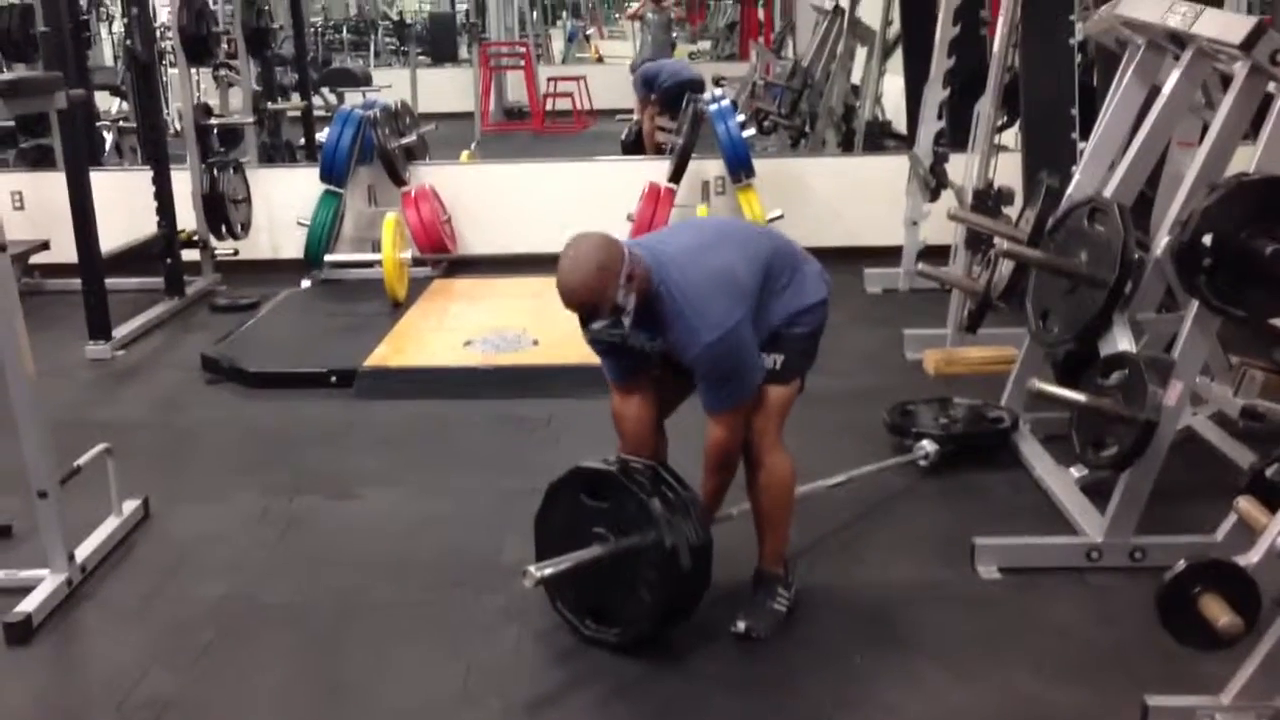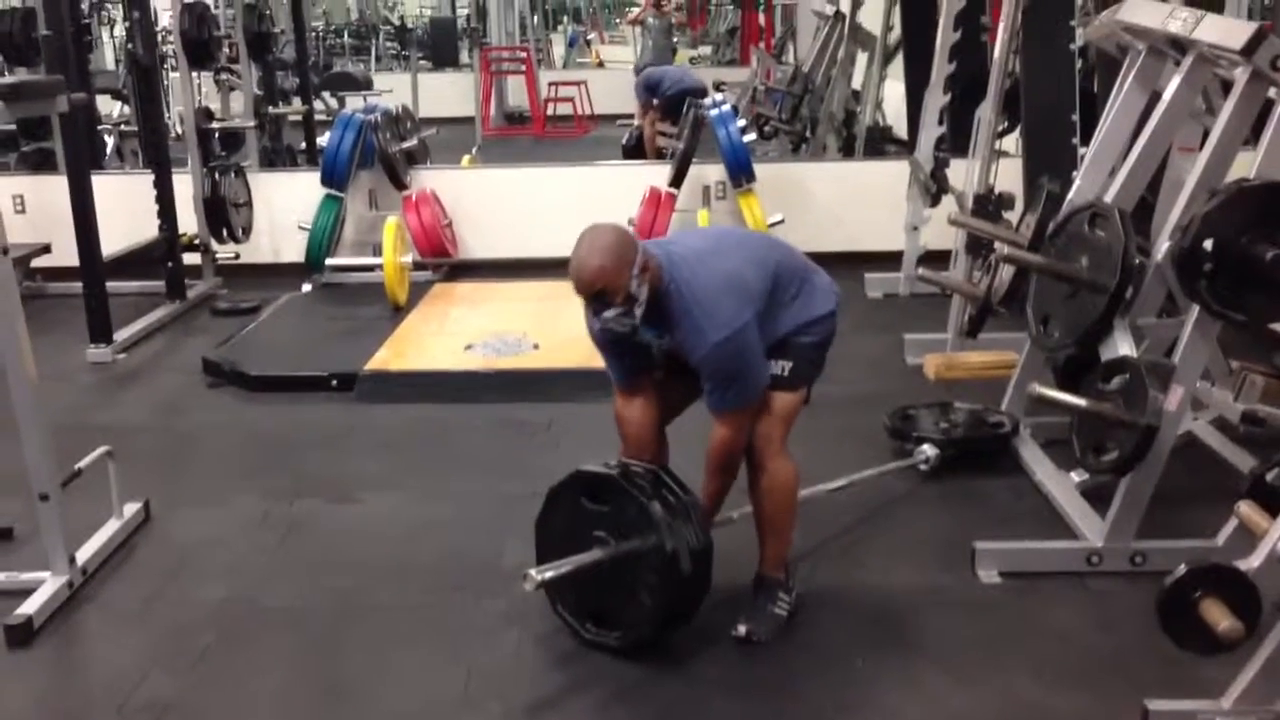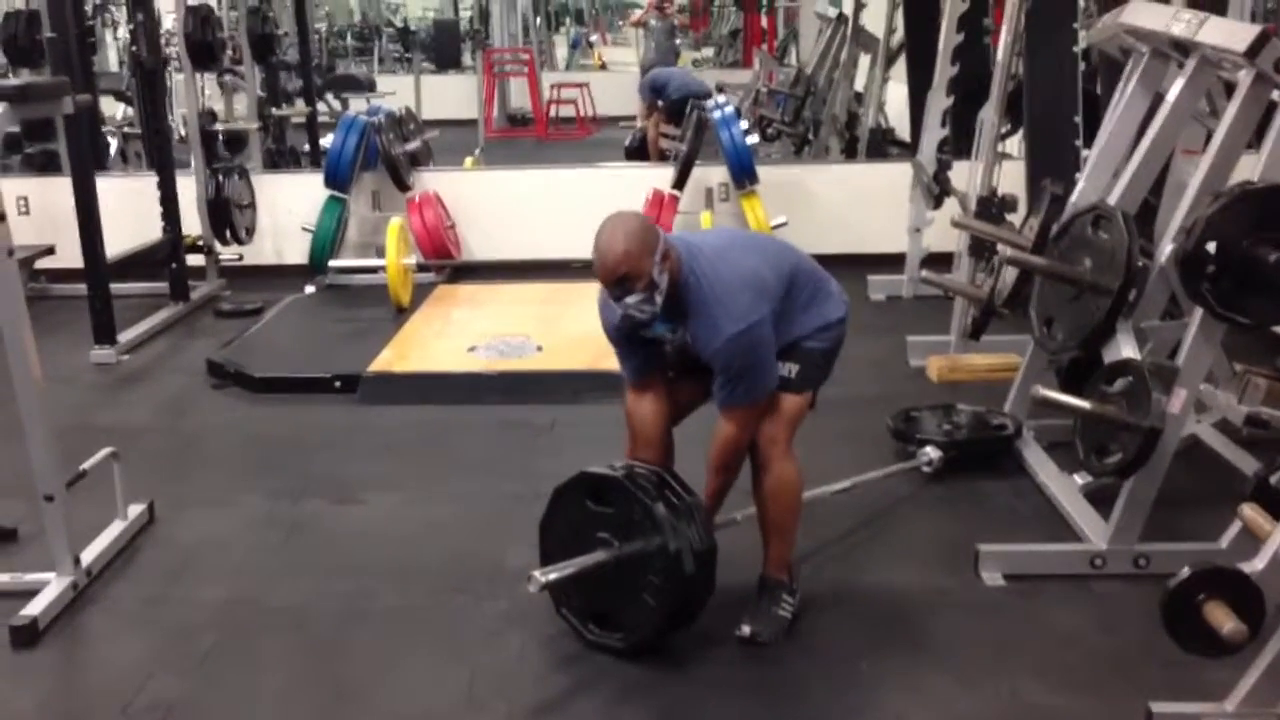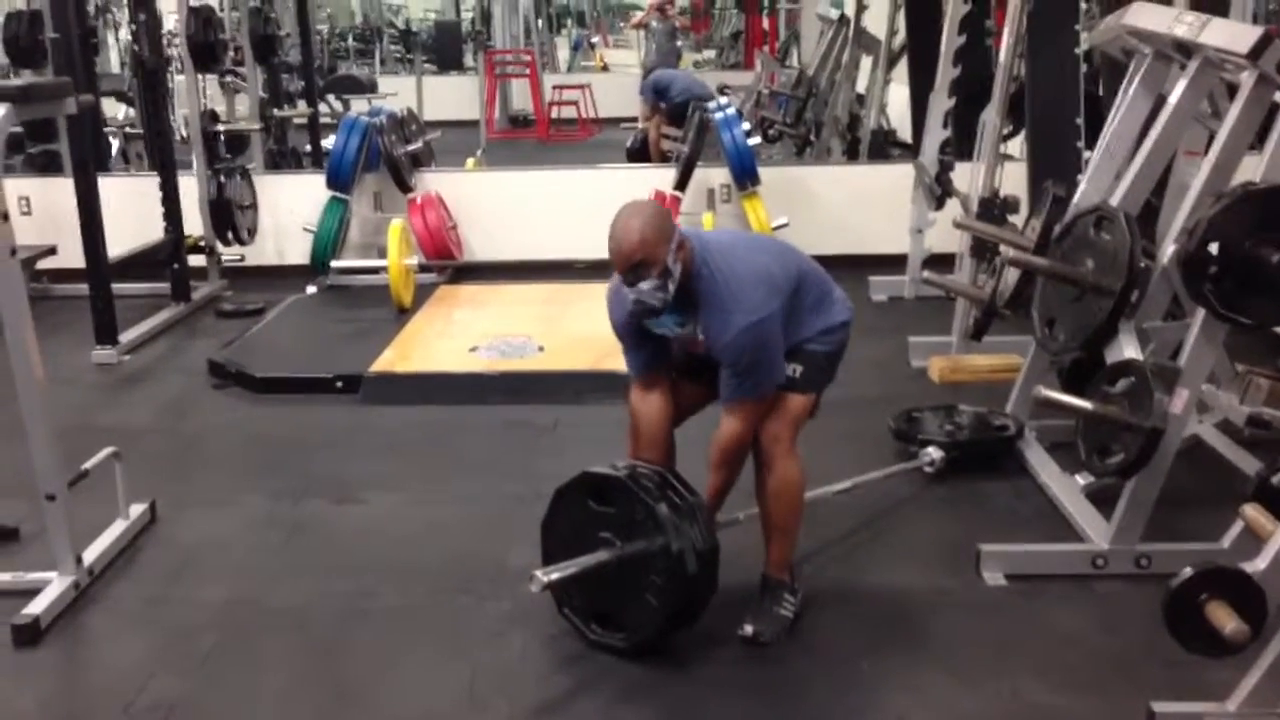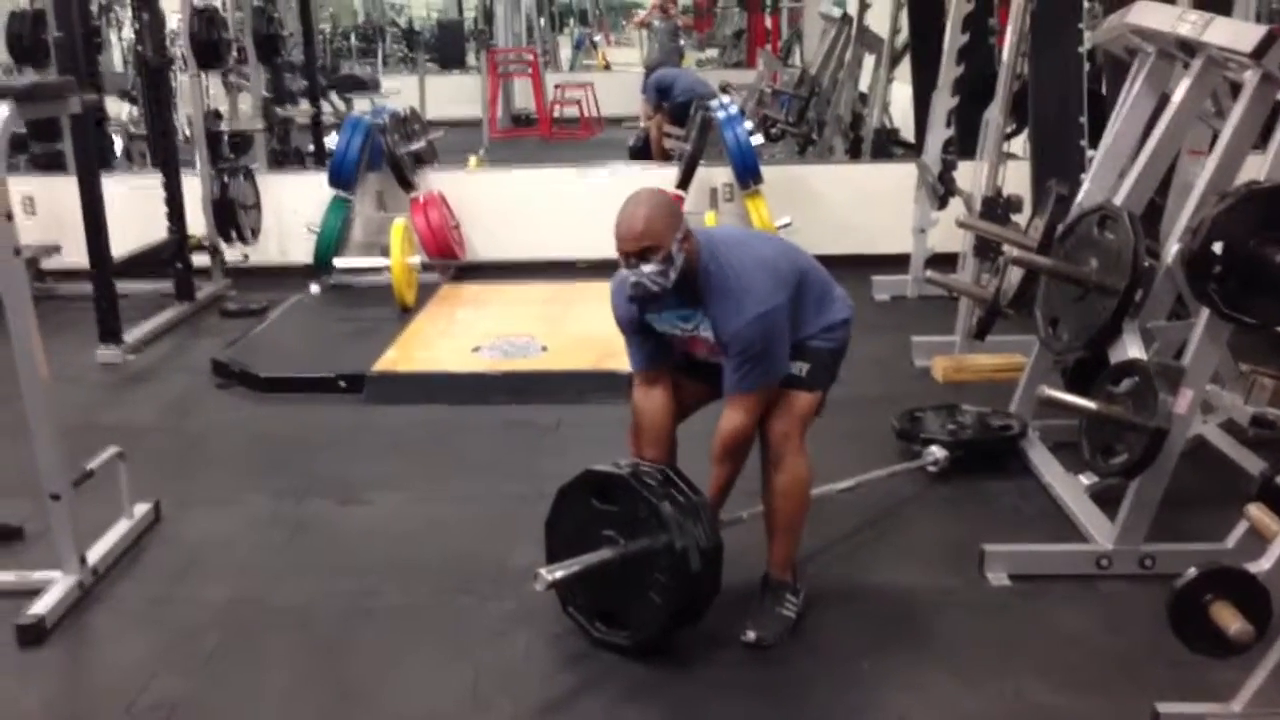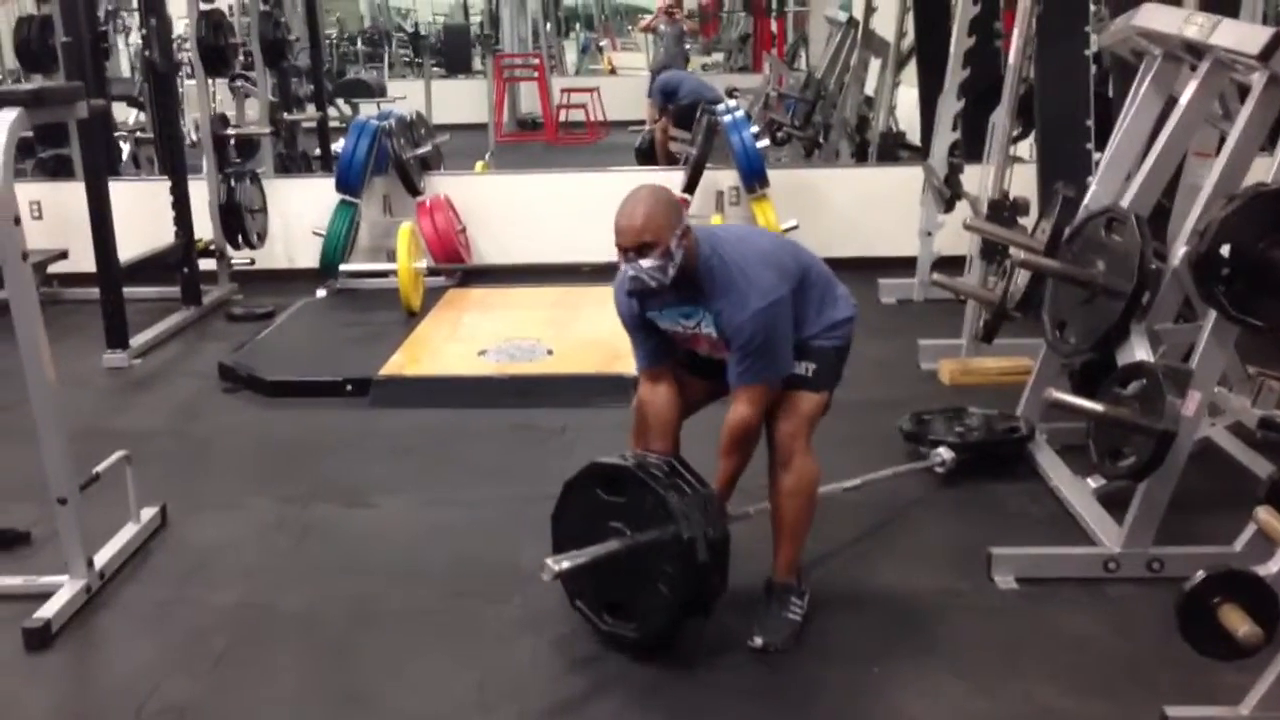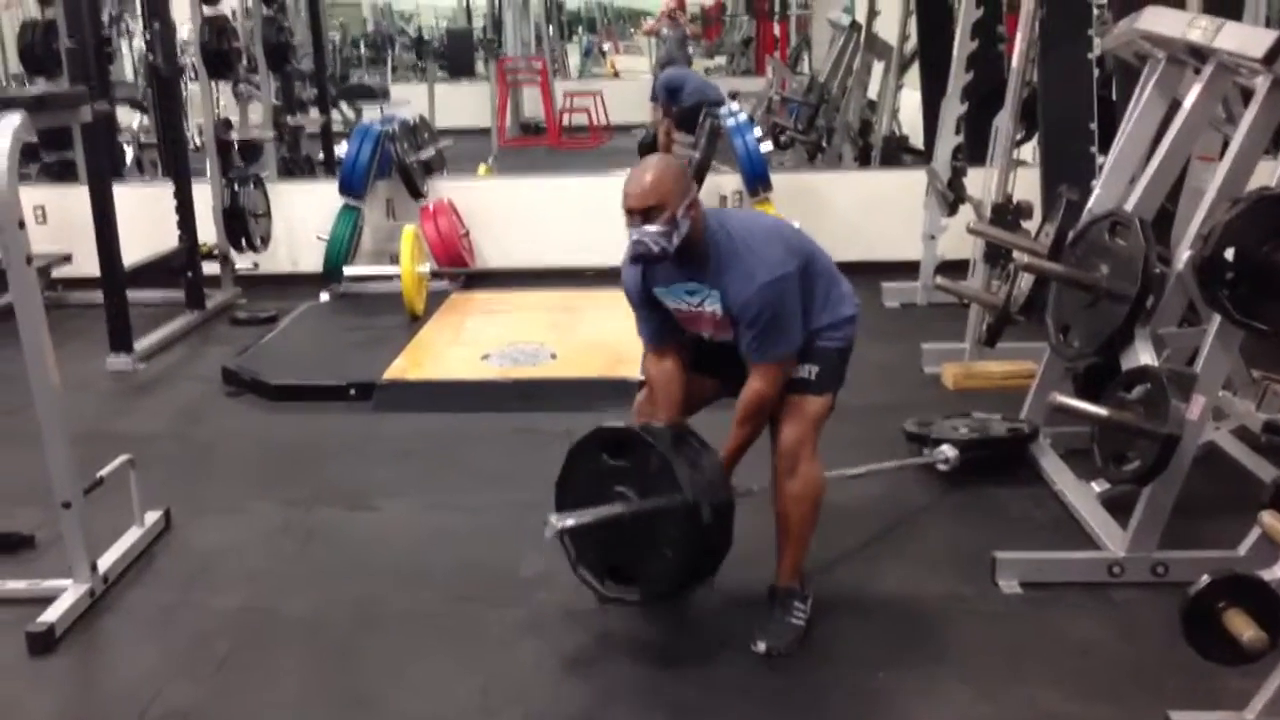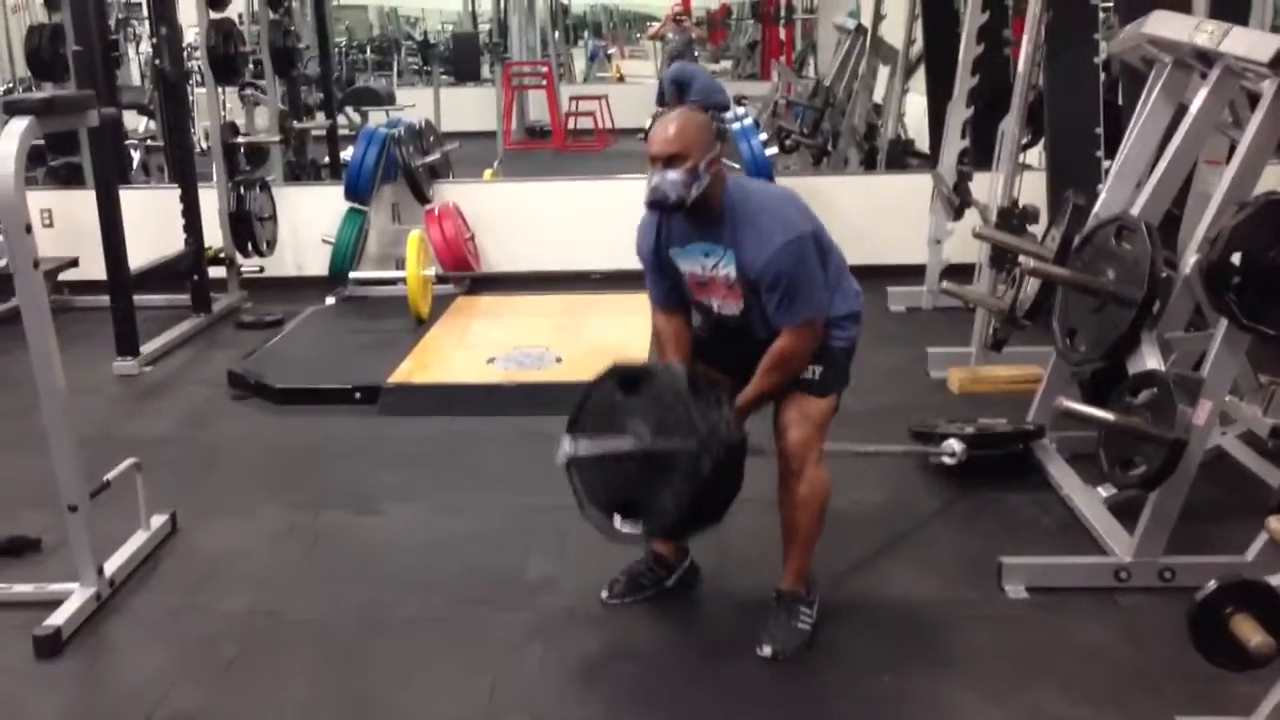
dt=0.2s
person 1, frame 1
left shoulder: (707, 320)
right shoulder: (605, 299)
left elbow: (727, 430)
right elbow: (631, 398)
left wrist: (700, 517)
left hip: (790, 302)
left knee: (758, 435)
right knee: (641, 420)
left ankle: (774, 576)
person 1, frame 2
left shoulder: (716, 320)
right shoulder: (611, 307)
left elbow: (731, 431)
right elbow: (634, 400)
left wrist: (701, 518)
left hip: (799, 315)
left knee: (763, 442)
right knee: (642, 423)
left ankle: (775, 581)
person 1, frame 3
left shoulder: (731, 314)
right shoulder: (620, 304)
left elbow: (737, 427)
right elbow: (645, 395)
left wrist: (702, 514)
left hip: (808, 323)
left knee: (768, 441)
right knee: (647, 422)
left ankle: (779, 582)
person 1, frame 4
left shoulder: (742, 307)
right shoulder: (626, 298)
left elbow: (740, 423)
right elbow: (650, 392)
left wrist: (704, 512)
left hip: (809, 329)
left knee: (771, 440)
right knee: (647, 420)
left ankle: (781, 582)
person 1, frame 5
left shoulder: (748, 296)
right shoulder: (629, 292)
left elbow: (741, 415)
right elbow: (652, 388)
left wrist: (707, 509)
left hip: (811, 328)
left knee: (780, 436)
right knee: (647, 416)
left ankle: (782, 582)
person 1, frame 6
left shoulder: (750, 290)
right shoulder: (633, 290)
left elbow: (748, 410)
right elbow: (657, 383)
left wrist: (714, 501)
left hip: (813, 328)
left knee: (787, 437)
right knee: (647, 414)
left ankle: (787, 585)
person 1, frame 7
left shoulder: (758, 266)
right shoulder: (641, 267)
left elbow: (765, 383)
right elbow: (663, 357)
left wrist: (721, 469)
left hip: (815, 328)
right hip: (720, 332)
left knee: (792, 442)
right knee: (649, 412)
left ankle: (790, 590)
person 1, frame 8
left shoulder: (776, 230)
right shoulder: (658, 226)
left elbow: (799, 338)
right elbow: (671, 317)
left wrist: (735, 412)
left hip: (819, 328)
right hip: (730, 326)
left knee: (797, 444)
left ankle: (796, 593)
right ankle: (667, 558)
